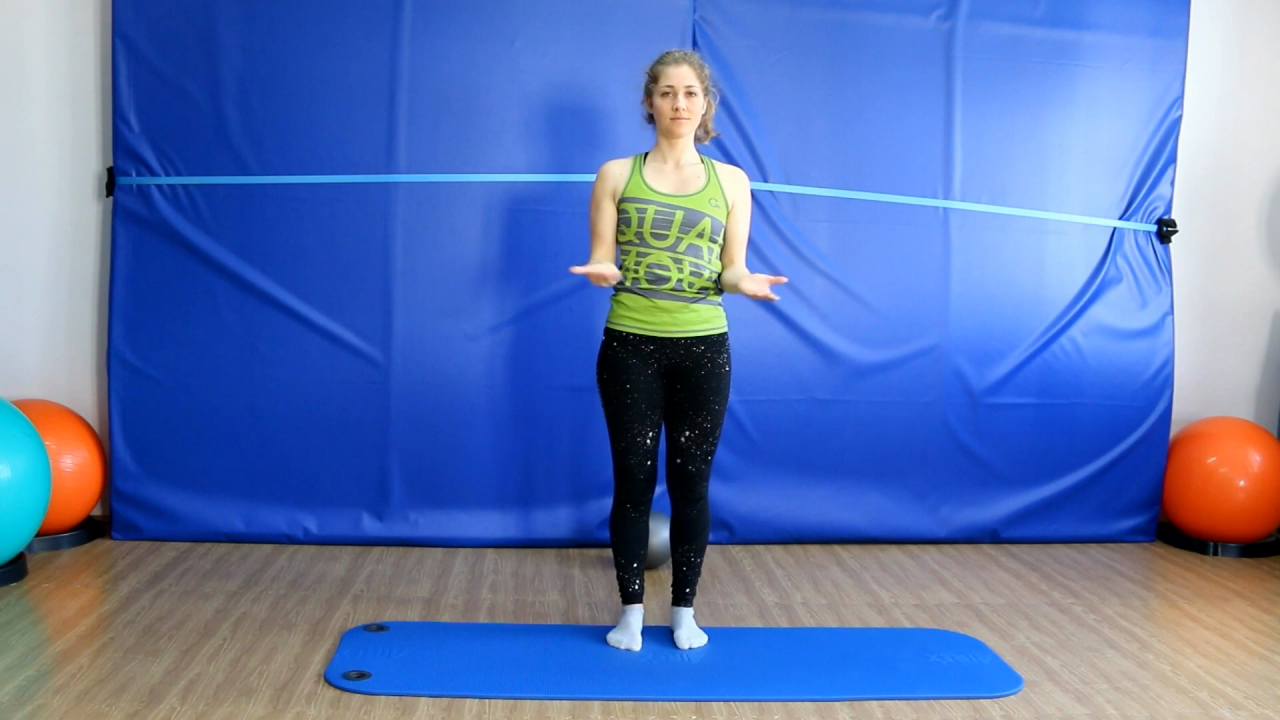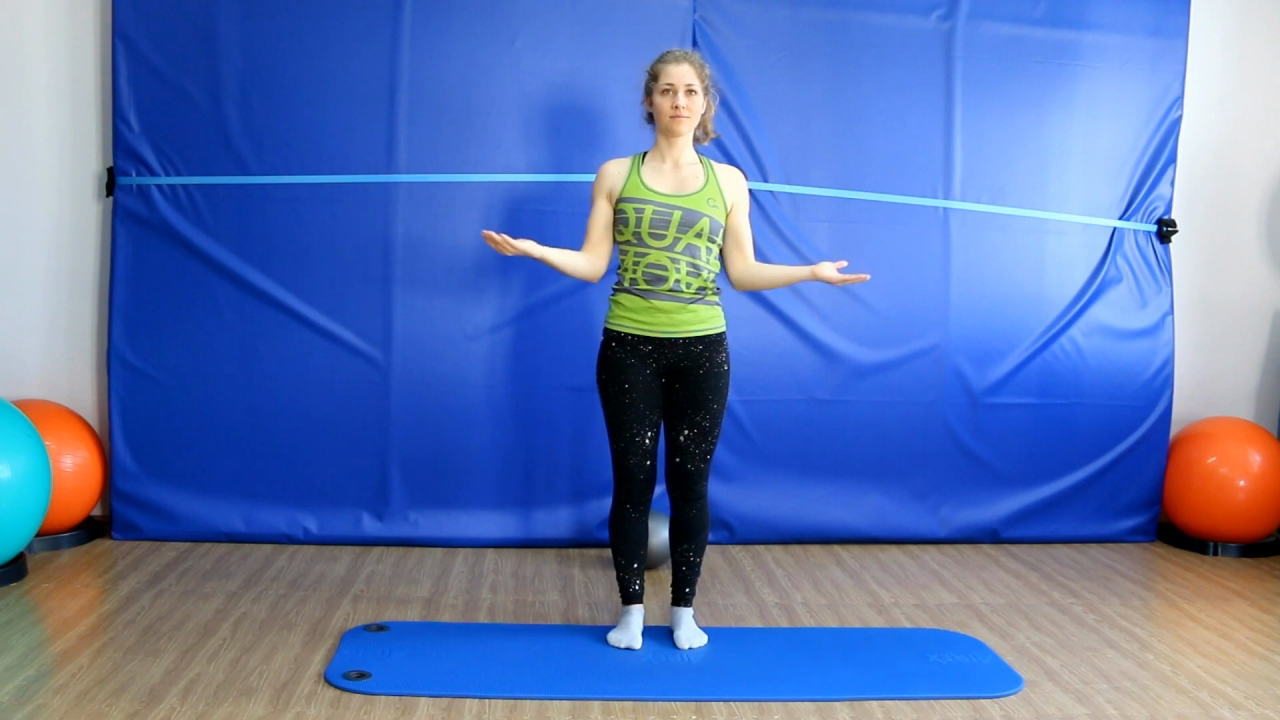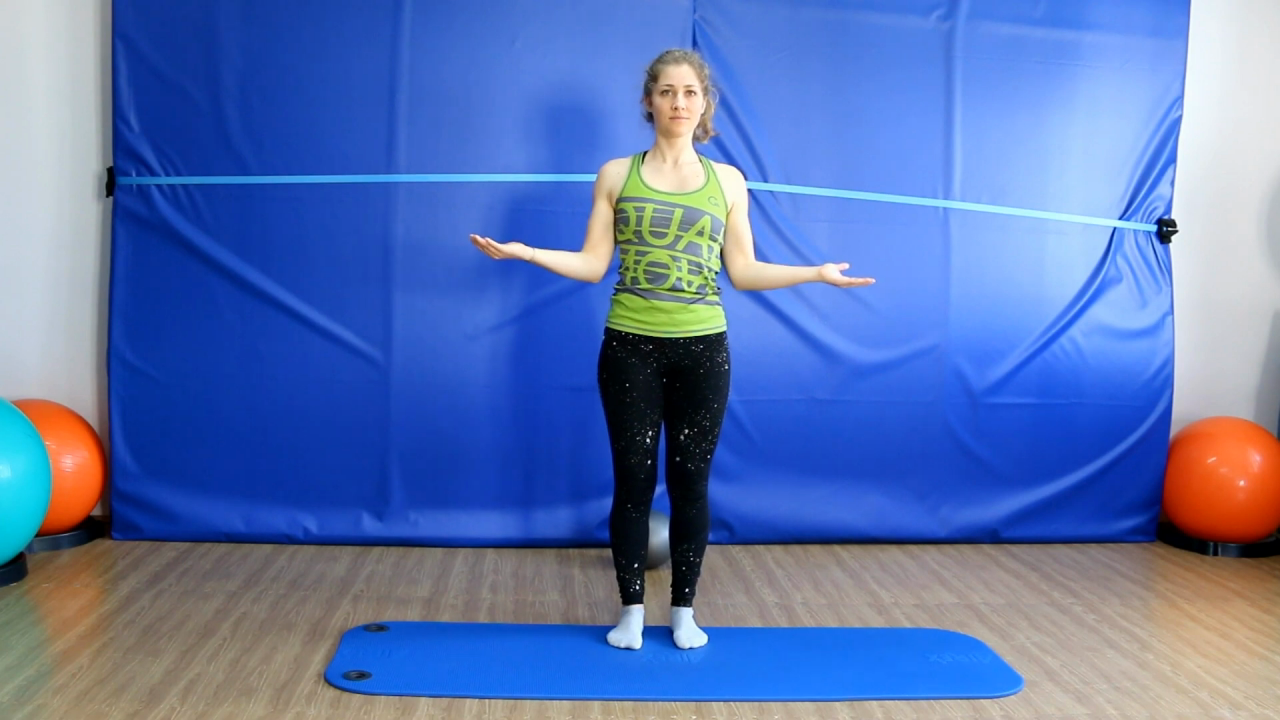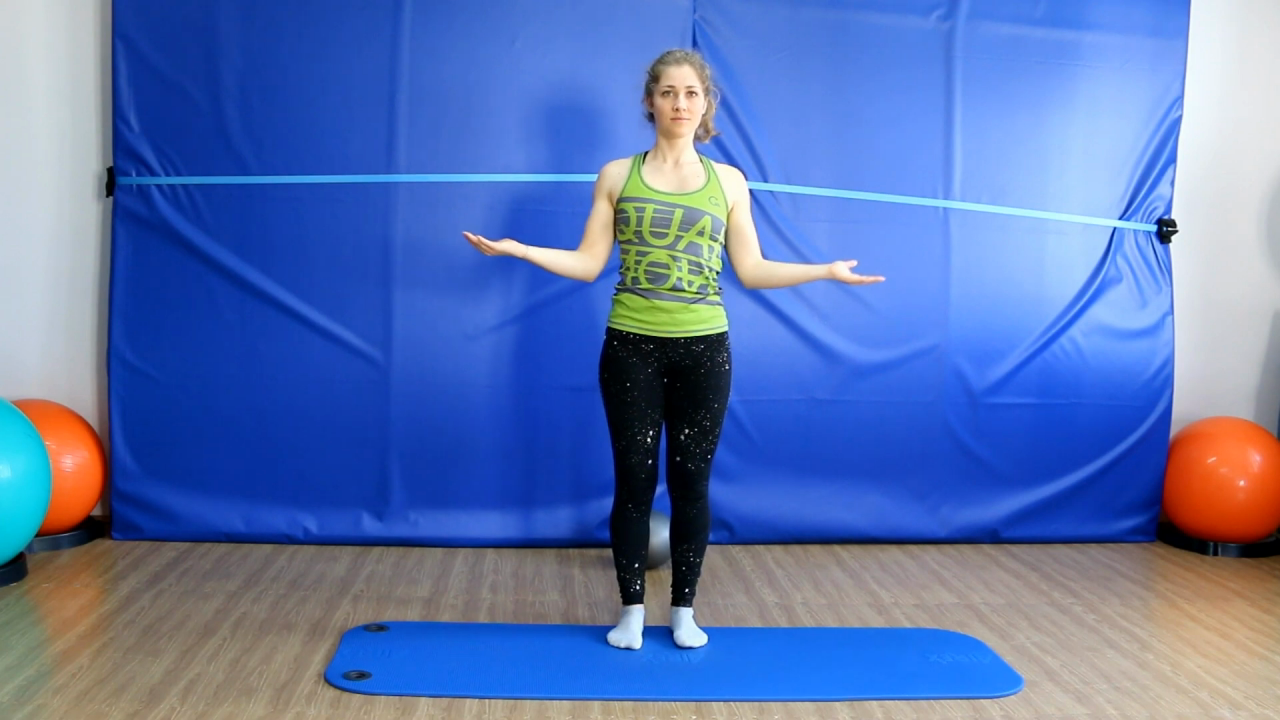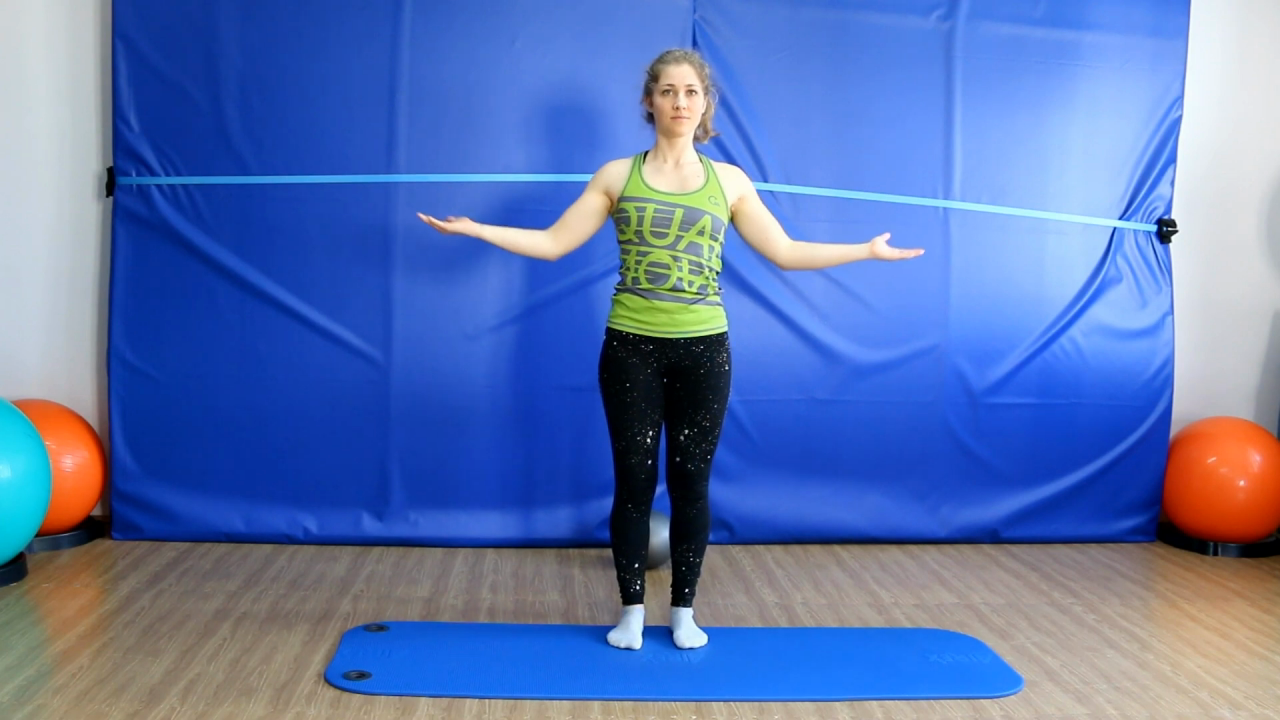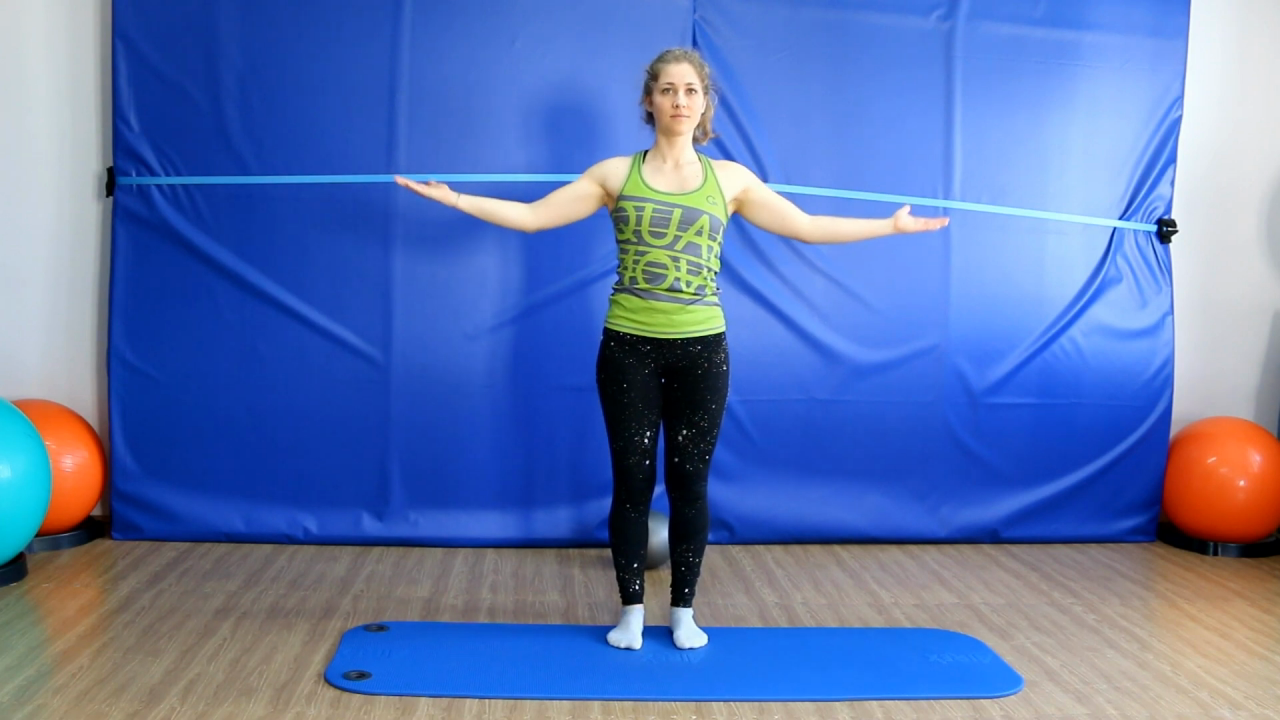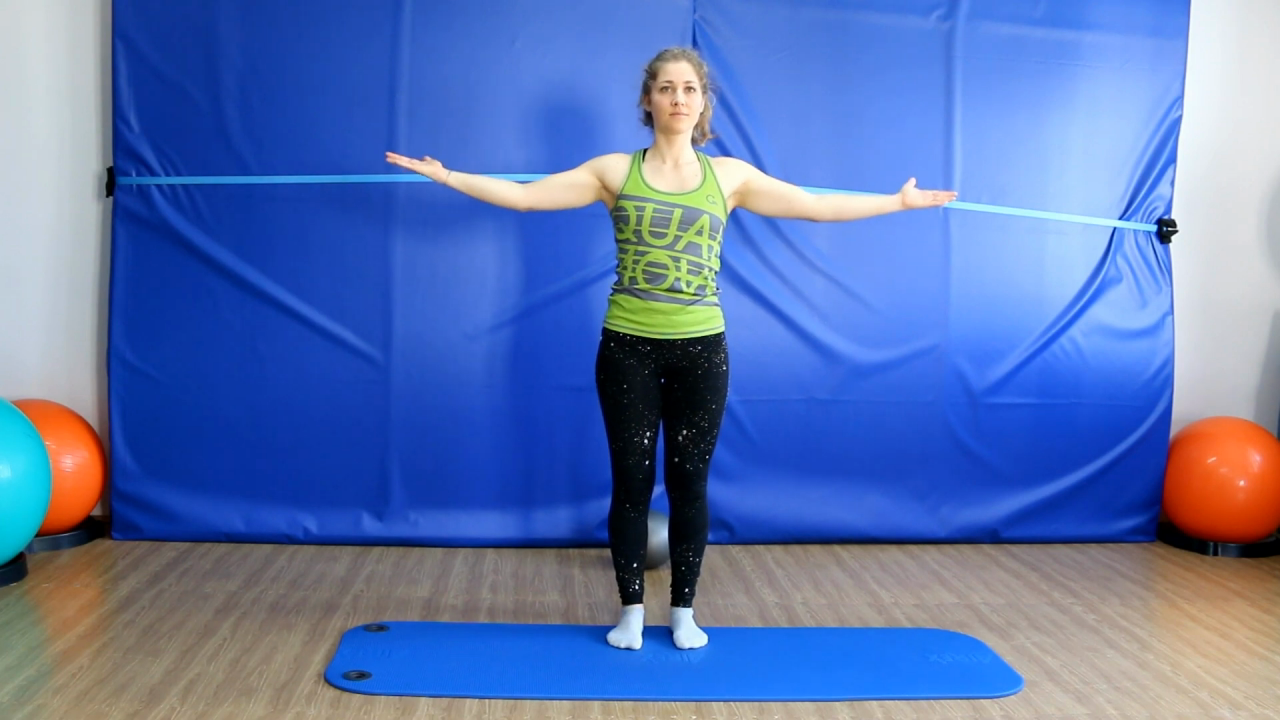
dt=0.4s
person 1, frame 1
left shoulder: (731, 181)
right shoulder: (616, 174)
left elbow: (733, 267)
right elbow: (601, 259)
left wrist: (745, 281)
right wrist: (603, 272)
left hip: (704, 348)
right hip: (630, 347)
left knee: (691, 481)
right knee: (633, 479)
left ankle: (684, 610)
right ankle: (631, 609)
person 1, frame 2
left shoulder: (729, 182)
right shoulder: (616, 174)
left elbow: (742, 271)
right elbow: (592, 264)
left wrist: (810, 271)
right wrist: (534, 249)
left hip: (702, 348)
right hip: (629, 347)
left knee: (690, 482)
right knee: (632, 480)
left ankle: (683, 610)
right ankle: (631, 609)
person 1, frame 3
left shoulder: (728, 181)
right shoulder: (616, 174)
left elbow: (743, 271)
right elbow: (592, 265)
left wrist: (817, 272)
right wrist: (524, 251)
left hip: (703, 348)
right hip: (630, 347)
left knee: (691, 482)
right knee: (633, 480)
left ankle: (683, 610)
right ankle: (631, 609)
person 1, frame 4
left shoulder: (729, 181)
right shoulder: (617, 175)
left elbow: (751, 270)
right elbow: (588, 263)
left wrist: (827, 270)
right wrist: (517, 248)
left hip: (704, 348)
right hip: (631, 347)
left knee: (690, 482)
right knee: (633, 480)
left ankle: (683, 610)
right ankle: (631, 609)
person 1, frame 5
left shoulder: (730, 181)
right shoulder: (617, 175)
left elbow: (785, 252)
right elbow: (553, 243)
left wrist: (866, 250)
right wrist: (477, 230)
left hip: (704, 349)
right hip: (631, 347)
left knee: (691, 482)
right knee: (634, 481)
left ankle: (684, 610)
right ankle: (632, 609)
person 1, frame 6
left shoulder: (730, 179)
right shoulder: (615, 173)
left elbow: (807, 227)
right elbow: (531, 216)
left wrist: (888, 226)
right wrist: (454, 198)
left hip: (701, 349)
right hip: (629, 347)
left knee: (689, 482)
right knee: (632, 481)
left ankle: (683, 610)
right ankle: (631, 609)
person 1, frame 7
left shoulder: (730, 175)
right shoulder: (614, 170)
left elbow: (817, 206)
right elbow: (523, 195)
left wrist: (898, 201)
right wrist: (446, 176)
left hip: (701, 348)
right hip: (628, 348)
left knee: (689, 482)
right knee: (631, 481)
left ankle: (683, 610)
right ankle: (631, 609)
